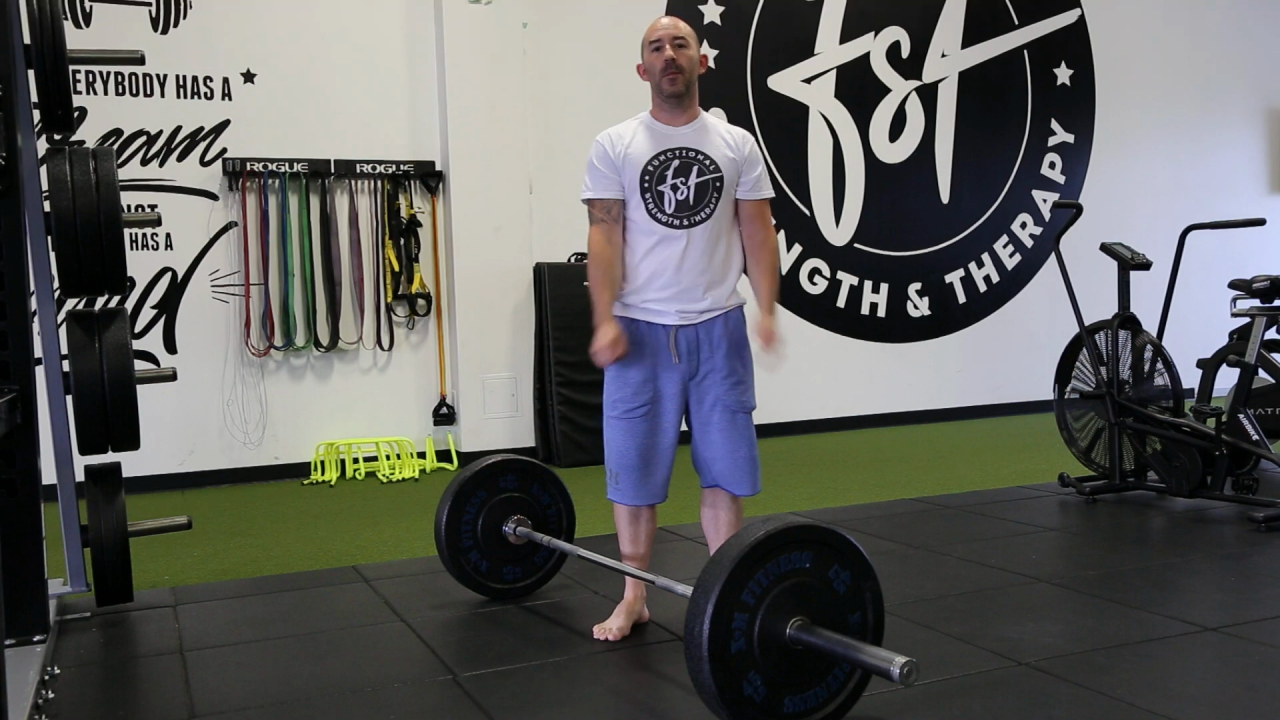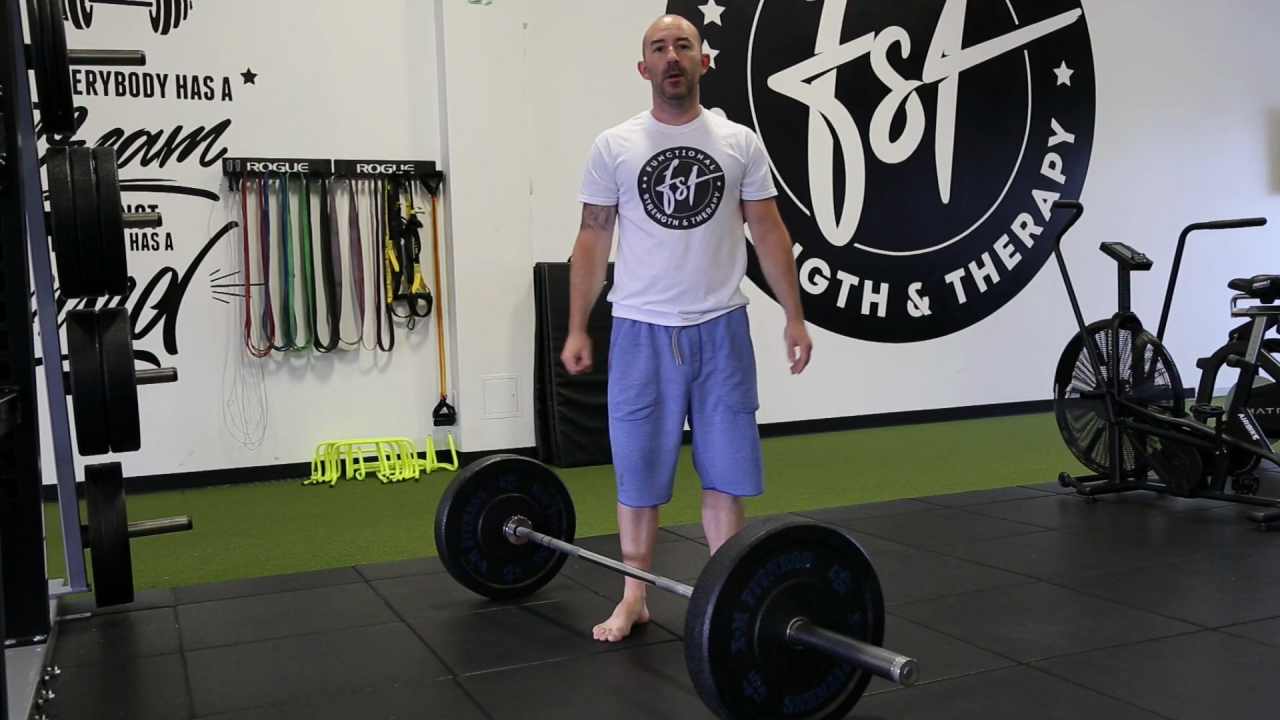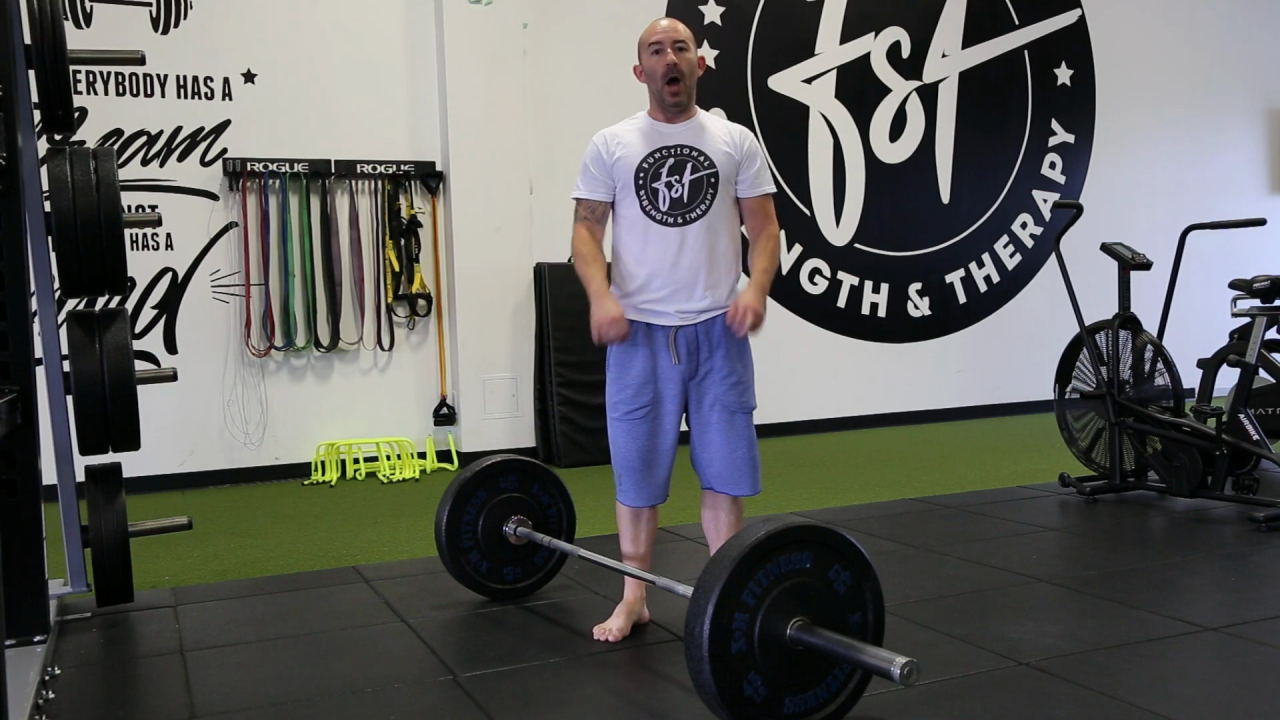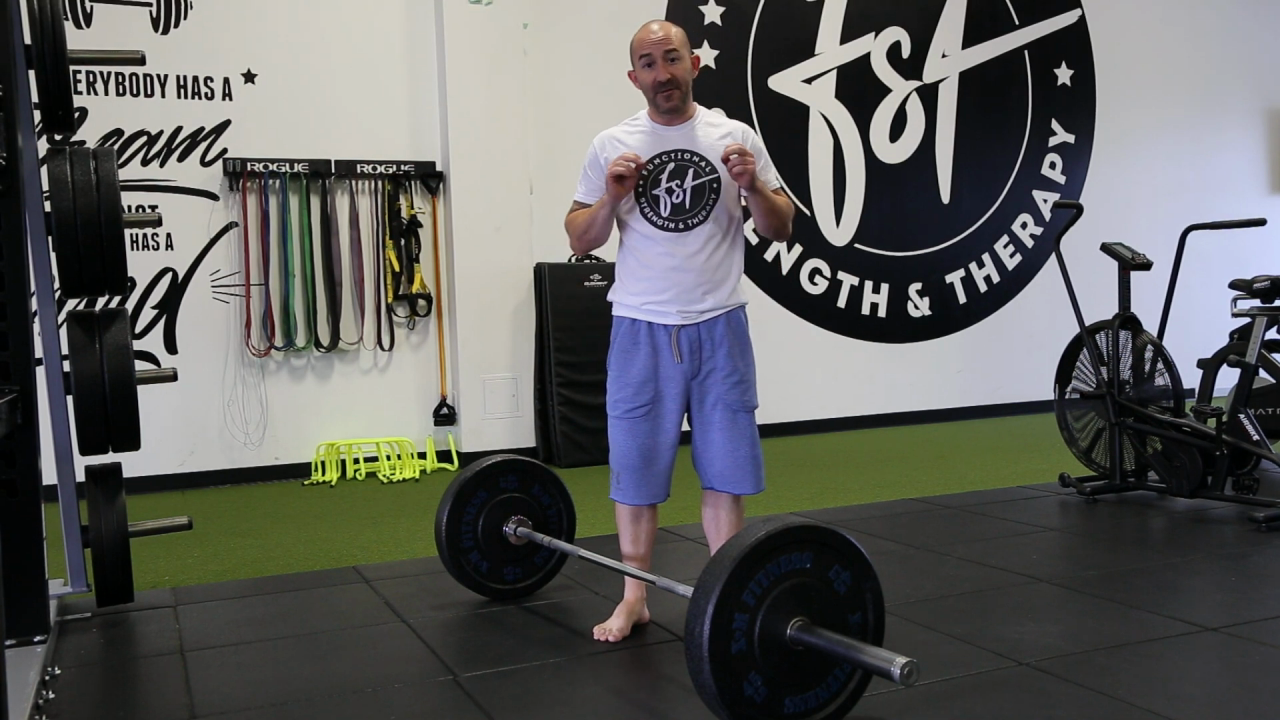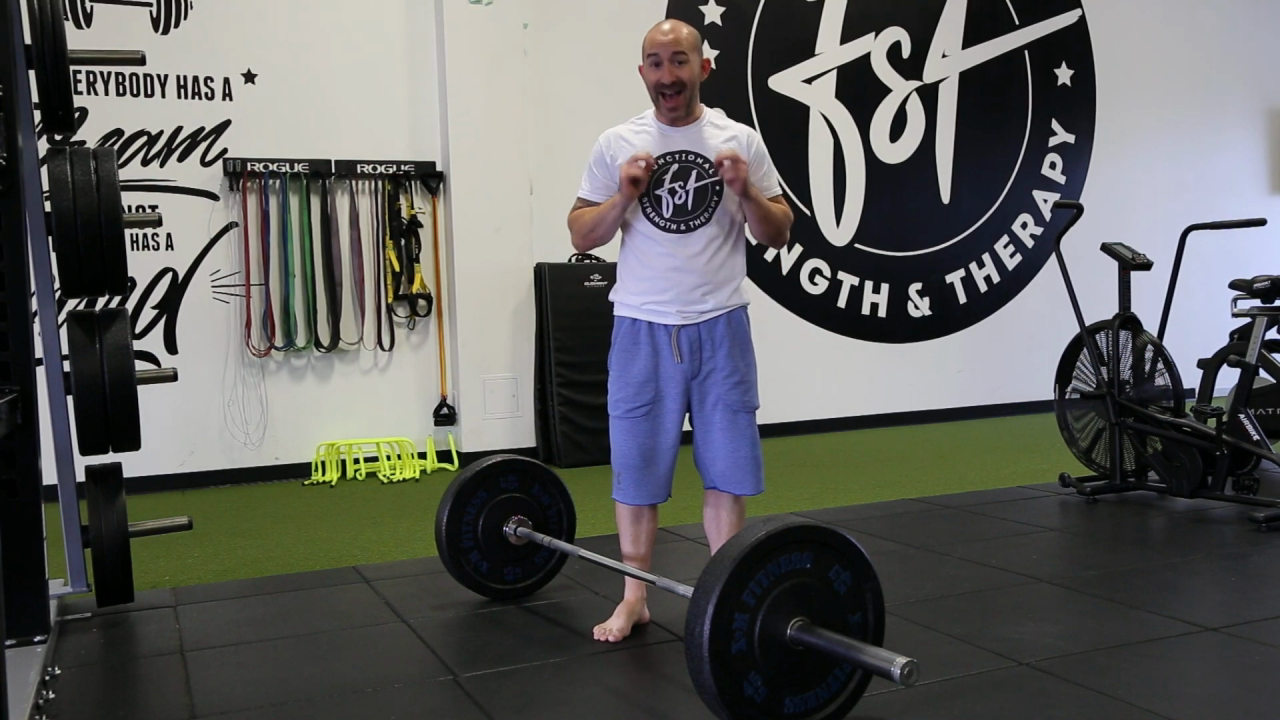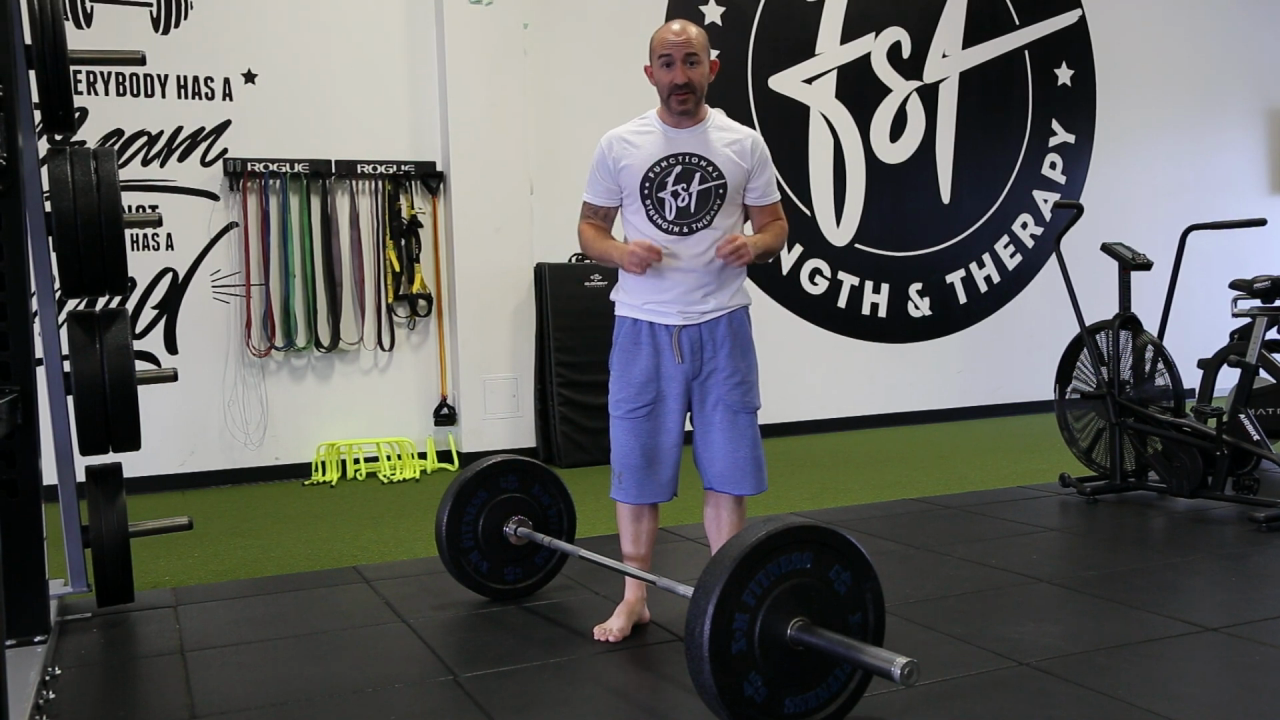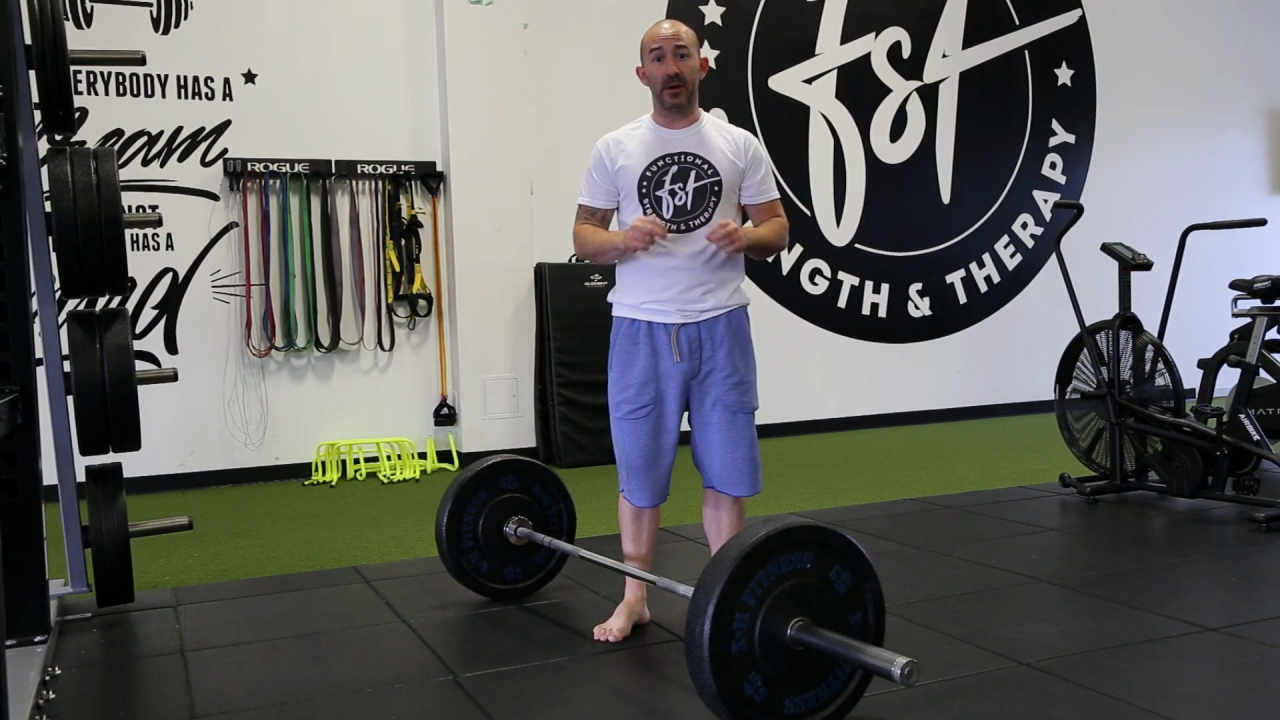
dt=0.4s
person 1, frame 1
left shoulder: (736, 144)
right shoulder: (614, 144)
left elbow: (760, 232)
right elbow: (604, 236)
left wrist: (767, 310)
right wrist: (606, 322)
left hip: (717, 324)
right hip: (642, 329)
left knee: (725, 466)
right knee: (634, 464)
right ankle: (633, 597)
person 1, frame 2
left shoulder: (739, 142)
right shoulder: (613, 145)
left elbow: (769, 234)
right elbow: (593, 241)
left wrist: (795, 316)
right wrist: (576, 328)
left hip: (720, 328)
right hip: (641, 331)
left knee: (725, 468)
right knee: (638, 470)
right ankle: (634, 598)
person 1, frame 3
left shoulder: (736, 141)
right shoulder: (610, 144)
left elbow: (763, 228)
right elbow: (586, 229)
left wrist: (755, 290)
right wrist: (601, 296)
left hip: (717, 328)
right hip: (639, 330)
left knee: (724, 467)
right knee: (636, 466)
right ankle: (634, 596)
person 1, frame 4
left shoulder: (735, 136)
right shoulder: (611, 145)
left elbow: (781, 227)
right elbow: (579, 240)
left wrist: (752, 185)
right wrist: (611, 198)
left hip: (719, 326)
right hip: (641, 329)
left knee: (725, 465)
right knee: (635, 464)
right ankle: (634, 597)
person 1, frame 5
left shoulder: (740, 140)
right shoulder: (617, 143)
left elbow: (779, 232)
right elbow: (580, 235)
left wrist: (746, 191)
right wrist: (624, 196)
left hip: (720, 326)
right hip: (642, 328)
left knee: (726, 465)
right knee: (636, 463)
right ankle: (634, 597)
person 1, frame 6
left shoulder: (744, 144)
right shoulder: (619, 145)
left elbow: (775, 225)
right elbow: (590, 227)
left wrist: (753, 245)
right wrist: (619, 253)
left hip: (721, 327)
right hip: (643, 328)
left knee: (727, 467)
right knee: (637, 464)
right ankle: (635, 598)
person 1, frame 7
left shoulder: (739, 144)
right shoulder: (614, 149)
left elbow: (778, 230)
right elbow: (583, 237)
left wrist: (746, 237)
right wrist: (624, 240)
left hip: (720, 326)
right hip: (641, 329)
left knee: (726, 467)
right knee: (639, 467)
right ankle: (635, 597)
